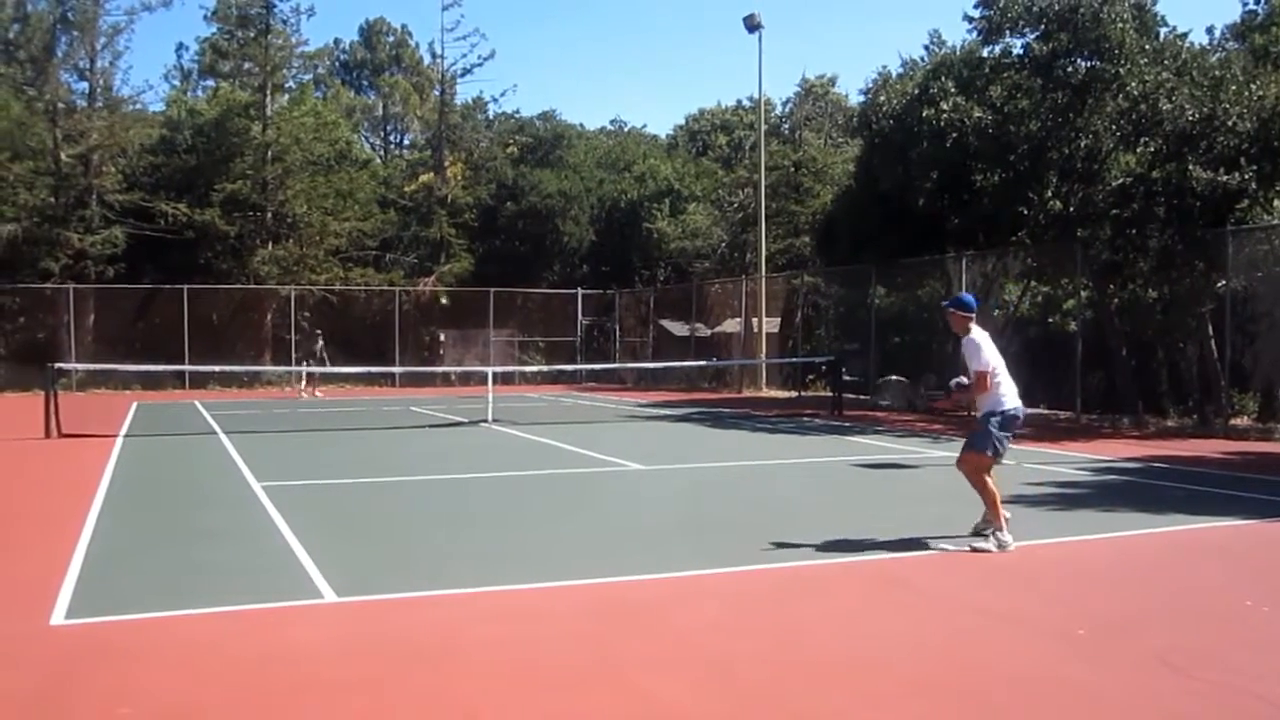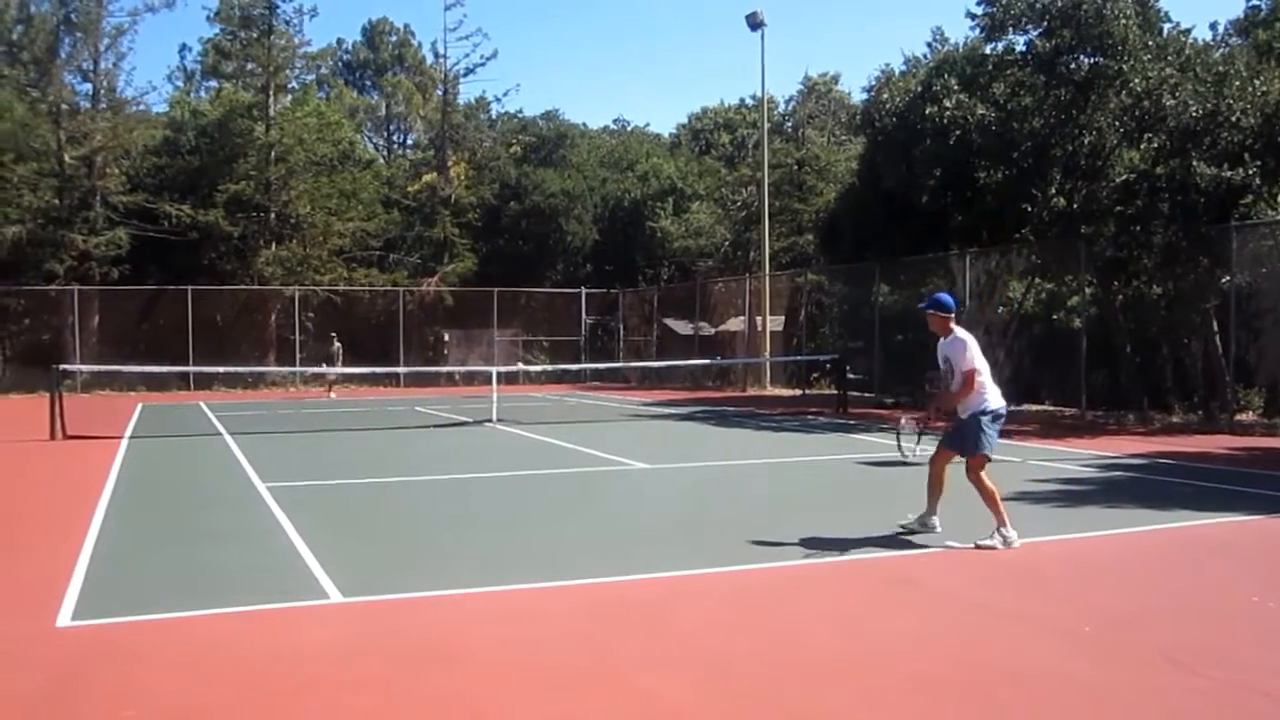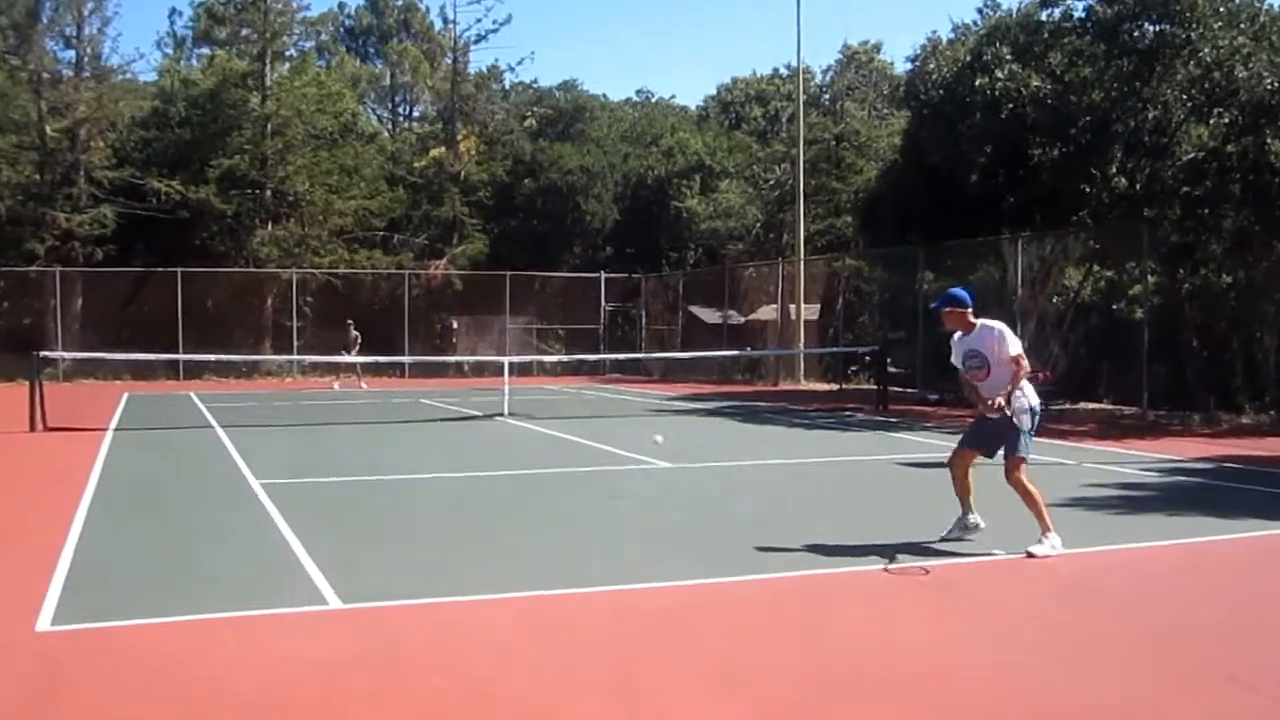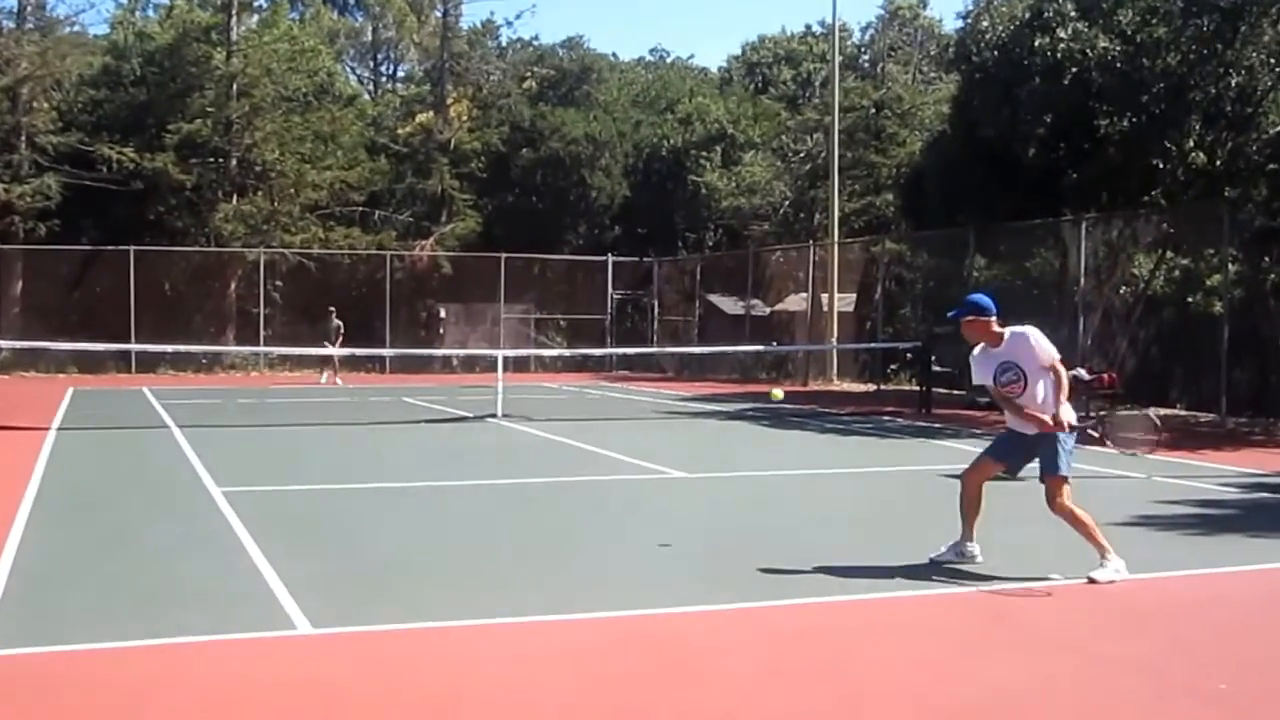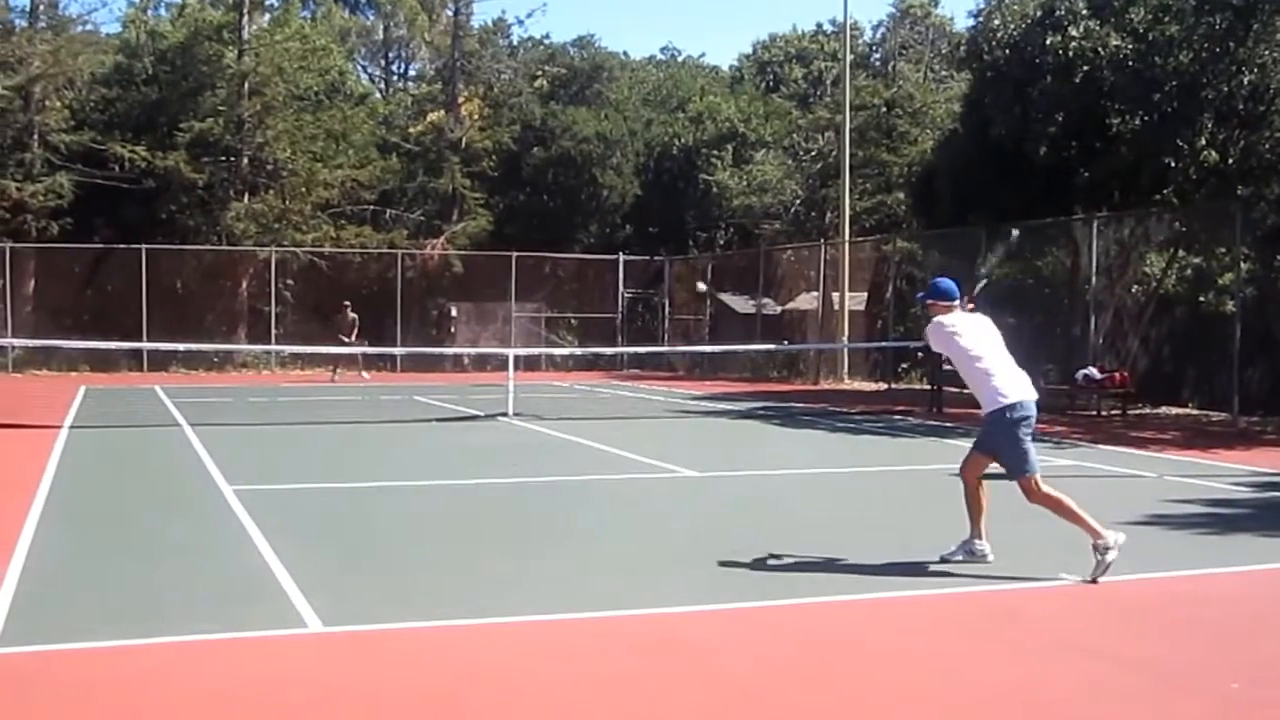
dt=0.3s
person 1, frame 1
left shoulder: (974, 341)
right shoulder: (974, 338)
left elbow: (982, 386)
left wrist: (954, 396)
right wrist: (961, 389)
left hip: (1002, 410)
right hip: (995, 410)
left knee: (979, 470)
right knee: (966, 463)
left ankle: (1002, 535)
right ankle: (995, 515)
person 1, frame 2
left shoulder: (963, 341)
right shoulder: (942, 343)
left elbow: (970, 383)
right elbow: (948, 383)
left wrist: (943, 406)
right wrist: (938, 407)
left hip: (986, 410)
right hip: (966, 413)
left knee: (975, 472)
right knee: (937, 462)
left ankle: (1006, 532)
right ankle: (930, 518)
person 1, frame 3
left shoulder: (996, 330)
right shoulder: (957, 341)
left elbow: (1023, 365)
right elbow: (966, 381)
left wrist: (1007, 395)
right wrist: (983, 402)
left hip: (1020, 408)
right hip: (990, 412)
left knee: (1014, 475)
right knee: (957, 462)
left ankle: (1050, 536)
right ankle: (969, 518)
person 1, frame 4
left shoulder: (1027, 337)
right shoulder: (979, 356)
left elbow: (1059, 373)
right elbow: (1005, 400)
left wrist: (1060, 409)
right wrist: (1035, 418)
left hip: (1054, 428)
right hip: (1019, 430)
left knee: (1057, 501)
right knee: (971, 477)
left ankle: (1111, 560)
right ankle: (966, 546)
person 1, frame 5
left shoulder: (939, 325)
right shoulder: (979, 320)
left hip: (1008, 409)
right hip: (1010, 406)
left knee: (1034, 490)
right knee: (969, 472)
left ankle: (1104, 539)
right ankle: (977, 543)
